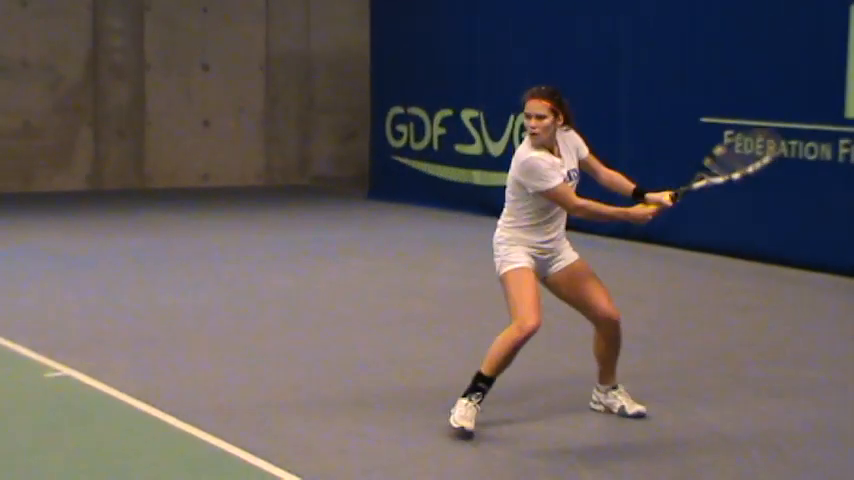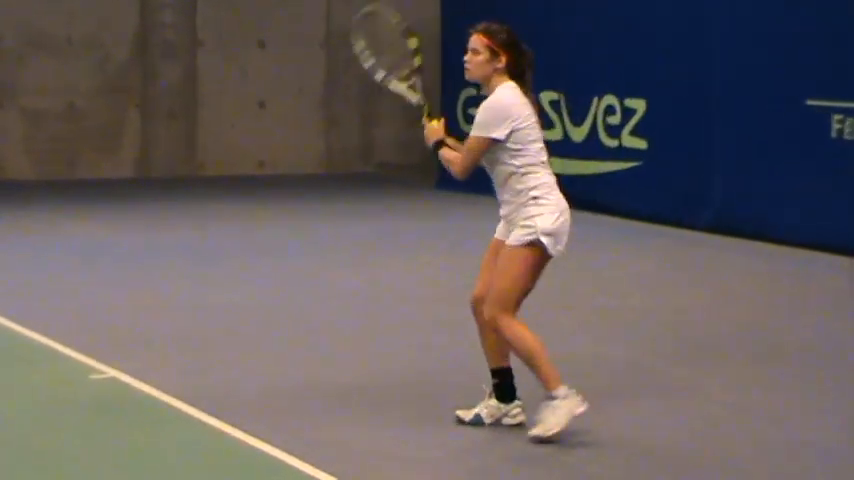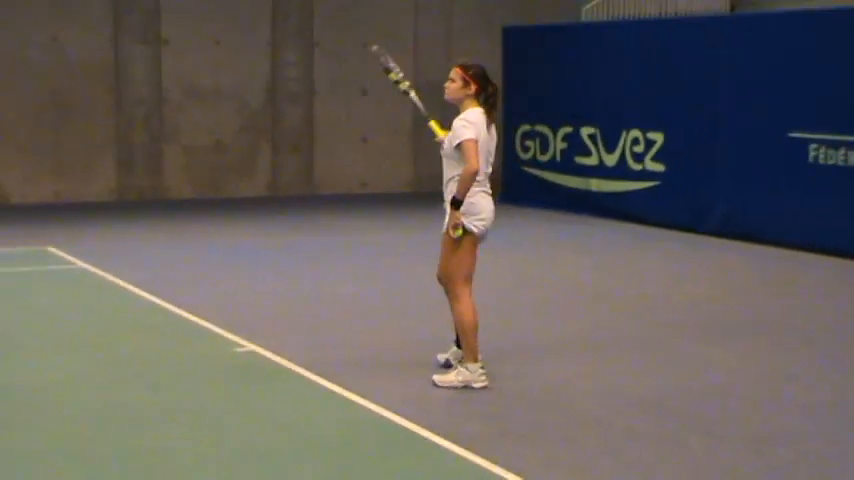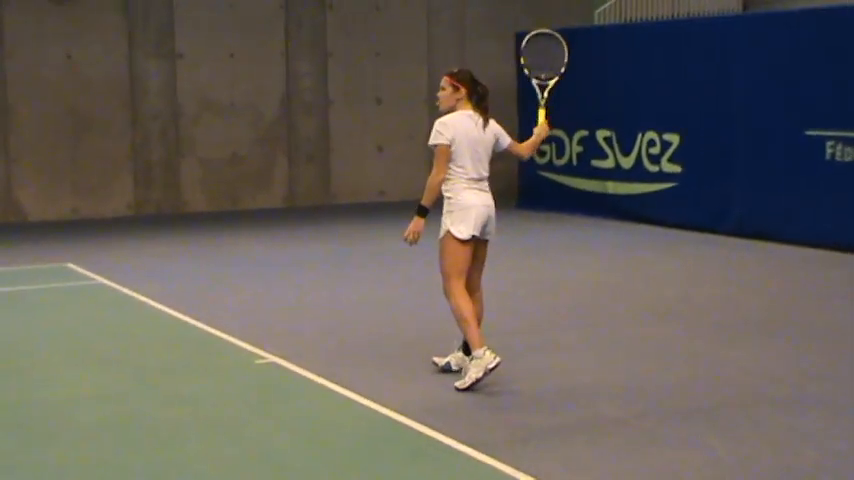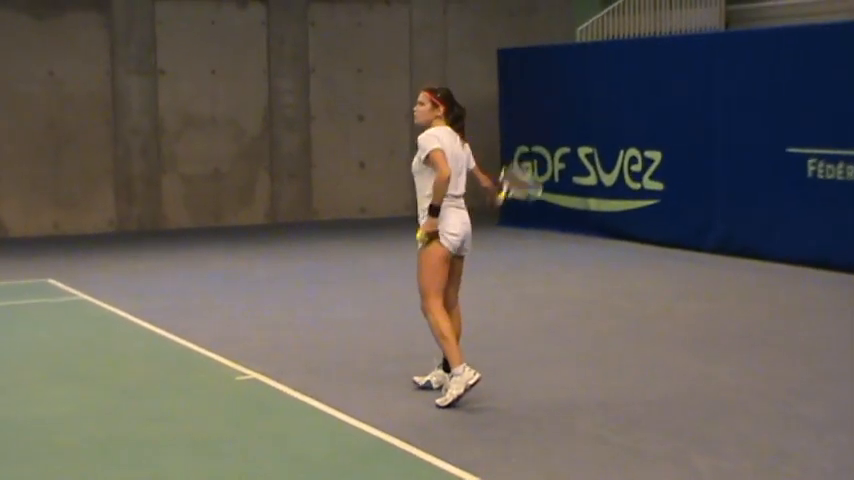
dt=1s
person 1, frame 1
left shoulder: (568, 138)
right shoulder: (530, 159)
left elbow: (601, 172)
right elbow: (574, 205)
left wrist: (645, 196)
right wrist: (631, 212)
left hip: (554, 248)
right hip: (517, 247)
left knee: (608, 316)
right knee: (527, 324)
left ankle: (606, 391)
right ankle: (470, 399)
person 1, frame 2
left shoulder: (499, 104)
right shoulder: (505, 98)
left elbow: (459, 165)
left wrist: (436, 141)
right wrist: (450, 142)
left hip: (538, 217)
right hip: (519, 217)
left knee: (497, 314)
right knee: (482, 304)
left ankle: (560, 395)
right ankle: (504, 400)
person 1, frame 3
left shoulder: (464, 120)
right shoulder: (484, 118)
left elbow: (471, 167)
left wrist: (453, 205)
left hip: (467, 208)
right hip: (478, 206)
left knee: (460, 288)
right knee: (446, 278)
left ankle: (472, 368)
right ankle: (462, 349)
person 1, frame 4
left shoulder: (446, 124)
right shoulder: (489, 125)
left elbow: (439, 175)
right elbow: (523, 152)
left wrist: (420, 215)
right wrist: (540, 134)
left hip: (461, 206)
right hip: (484, 205)
left knee: (454, 286)
right knee: (472, 286)
left ankle: (481, 354)
right ankle: (467, 353)
person 1, frame 5
left shoulder: (431, 137)
right shoulder: (457, 140)
left elbow: (444, 173)
right elbow: (482, 181)
left wrist: (431, 216)
right wrist: (494, 196)
left hip: (441, 226)
right hip: (458, 224)
left knee: (432, 303)
right knee: (449, 303)
left ankle: (461, 371)
right ankle: (446, 370)
